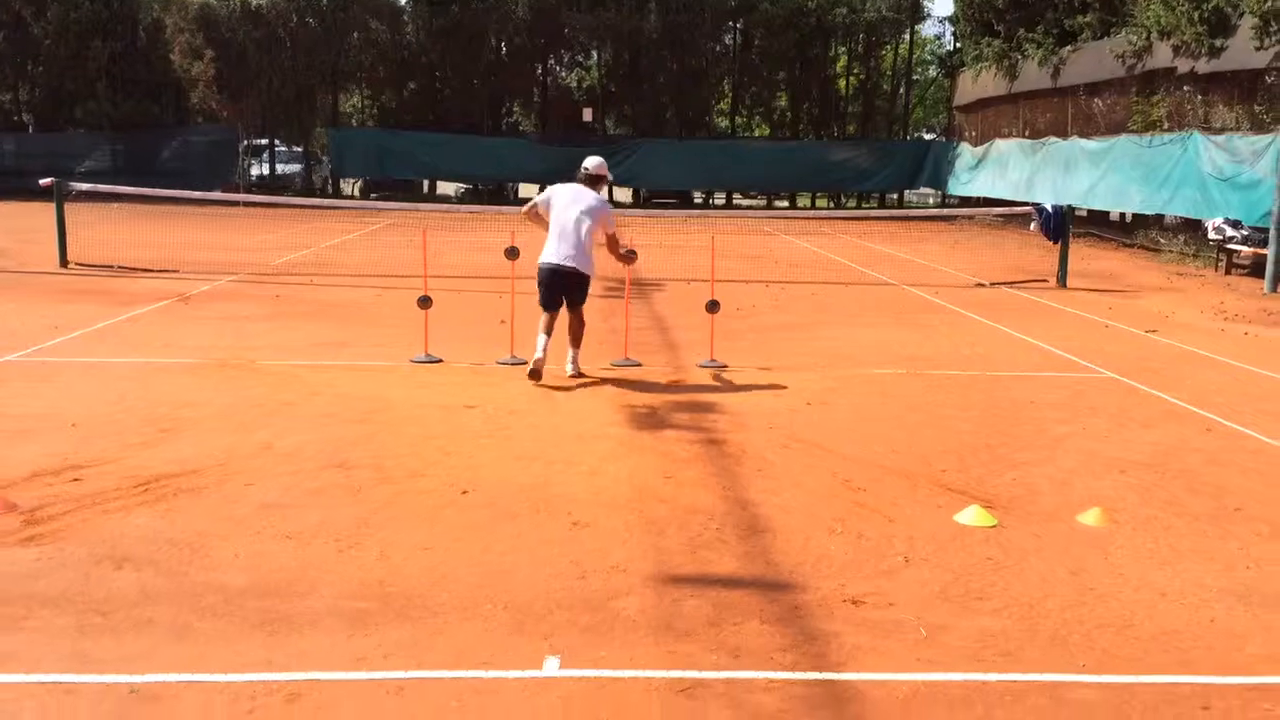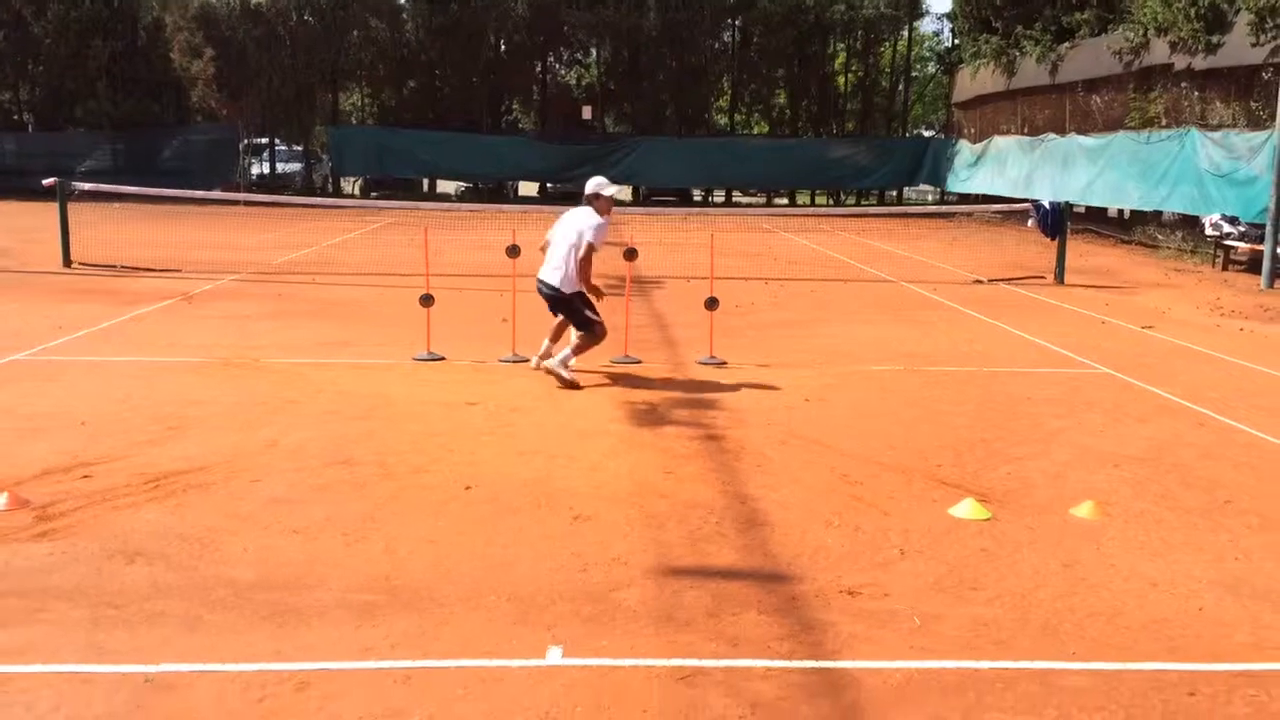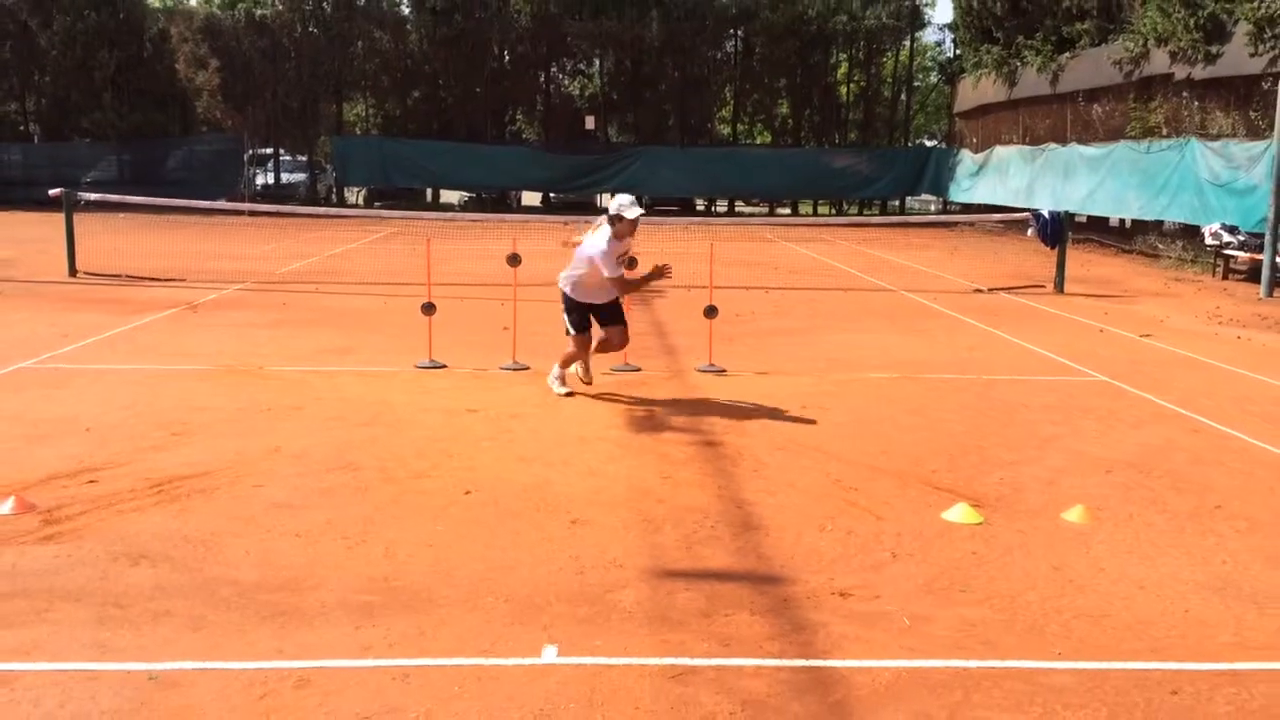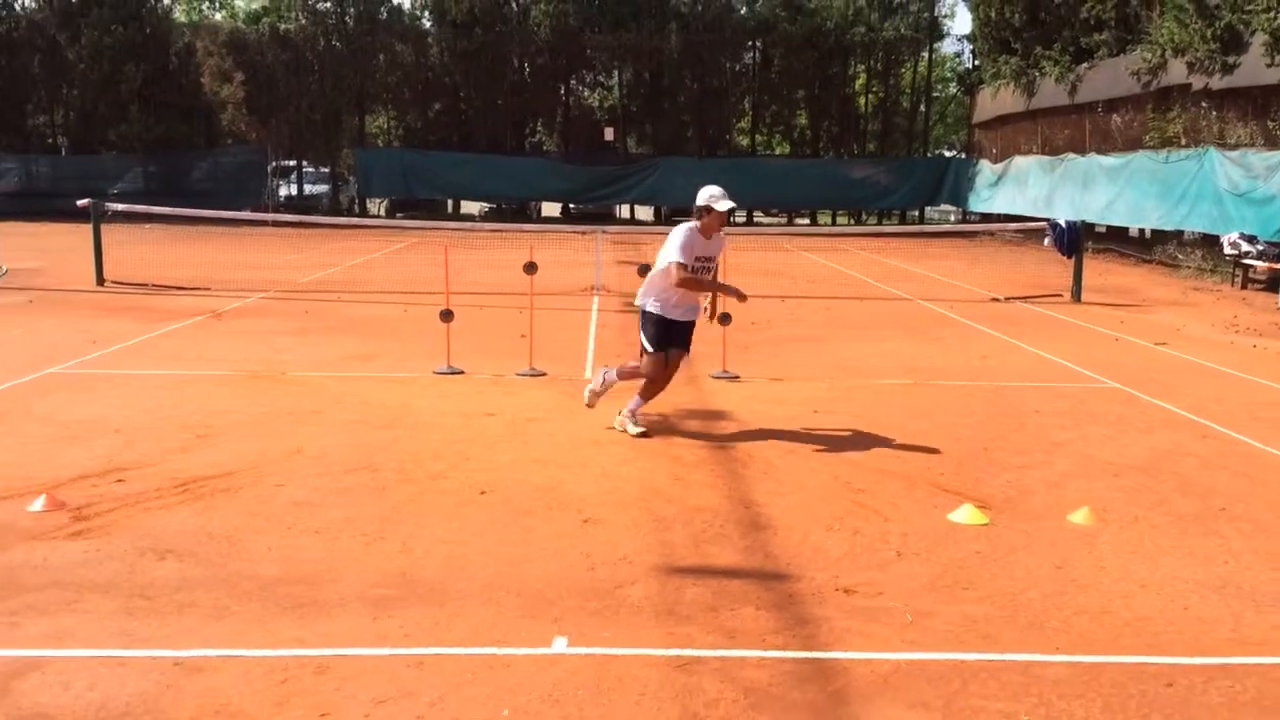
dt=0.3s
person 1, frame 1
left shoulder: (559, 190)
right shoulder: (602, 205)
left elbow: (527, 212)
right elbow: (612, 243)
right wrist: (620, 255)
left hip: (548, 264)
right hip: (577, 268)
left knee: (548, 313)
right knee: (575, 312)
left ankle: (540, 355)
right ankle: (573, 363)
person 1, frame 2
left shoulder: (569, 215)
right shoulder: (597, 223)
left elbow: (545, 246)
right elbow: (584, 258)
right wrist: (589, 285)
left hip: (545, 281)
right hip: (564, 287)
left knee: (568, 315)
right knee: (597, 331)
left ankle: (543, 357)
right ankle: (558, 362)
person 1, frame 3
left shoulder: (617, 226)
right shoulder: (602, 248)
left elbow: (601, 221)
right elbow: (625, 289)
left wrist: (583, 241)
right wrist: (651, 277)
left hip: (605, 292)
right hip: (576, 293)
left knee: (619, 341)
right knee: (581, 347)
left ankle: (584, 358)
right ankle: (557, 375)
person 1, frame 4
left shoulder: (718, 239)
right shoulder: (683, 235)
right elbow: (680, 279)
left wrist: (713, 299)
right wrist: (723, 288)
left hip: (684, 313)
right hip: (656, 308)
left knee: (665, 373)
right knee: (652, 371)
left ankle: (628, 415)
right ankle: (605, 378)
